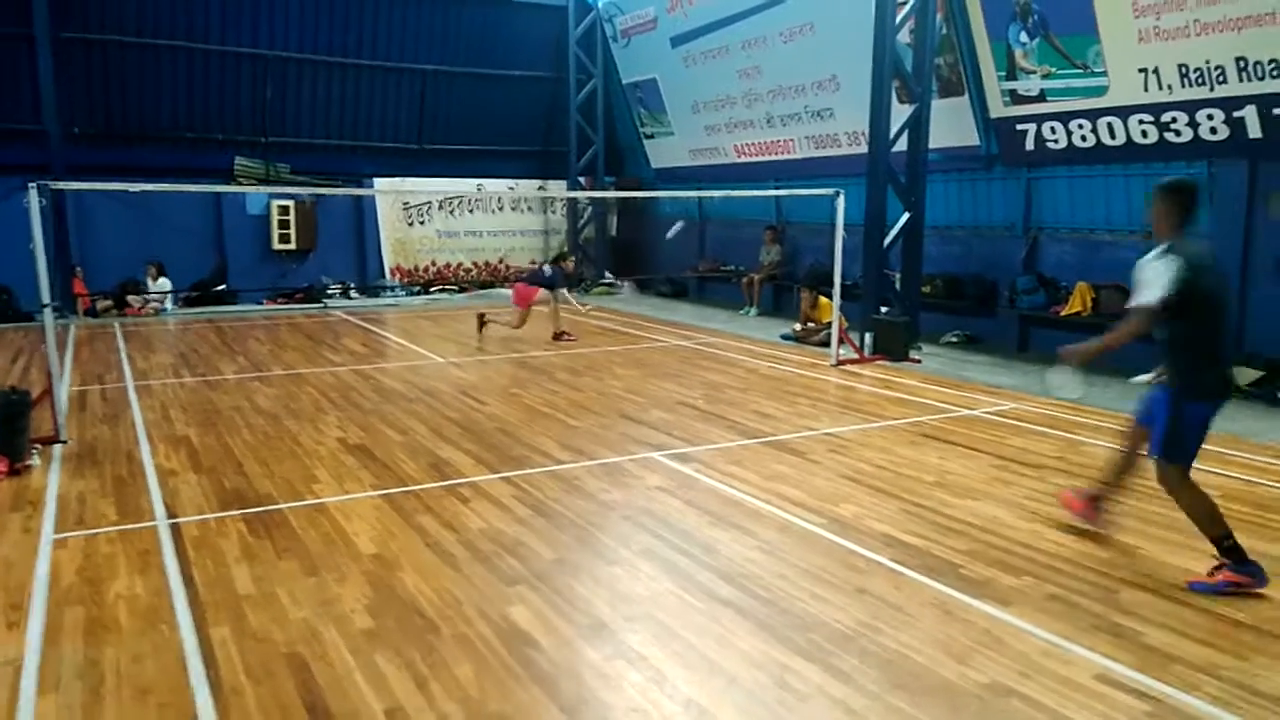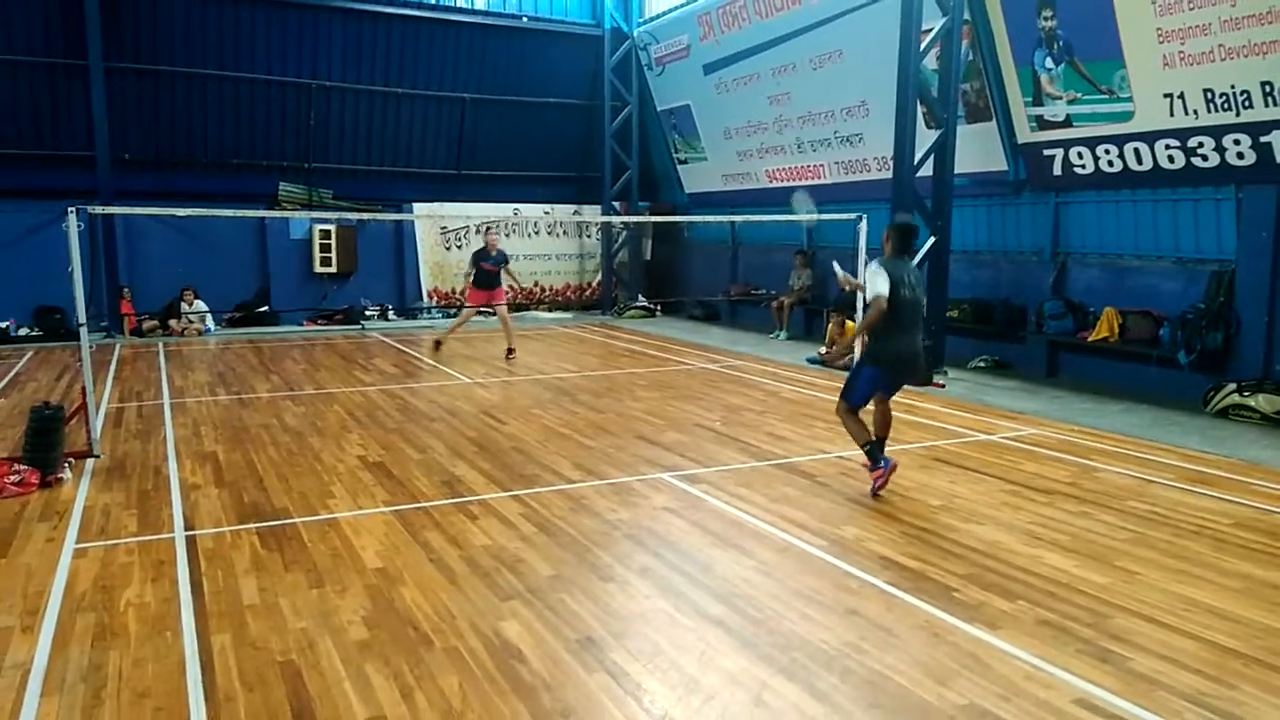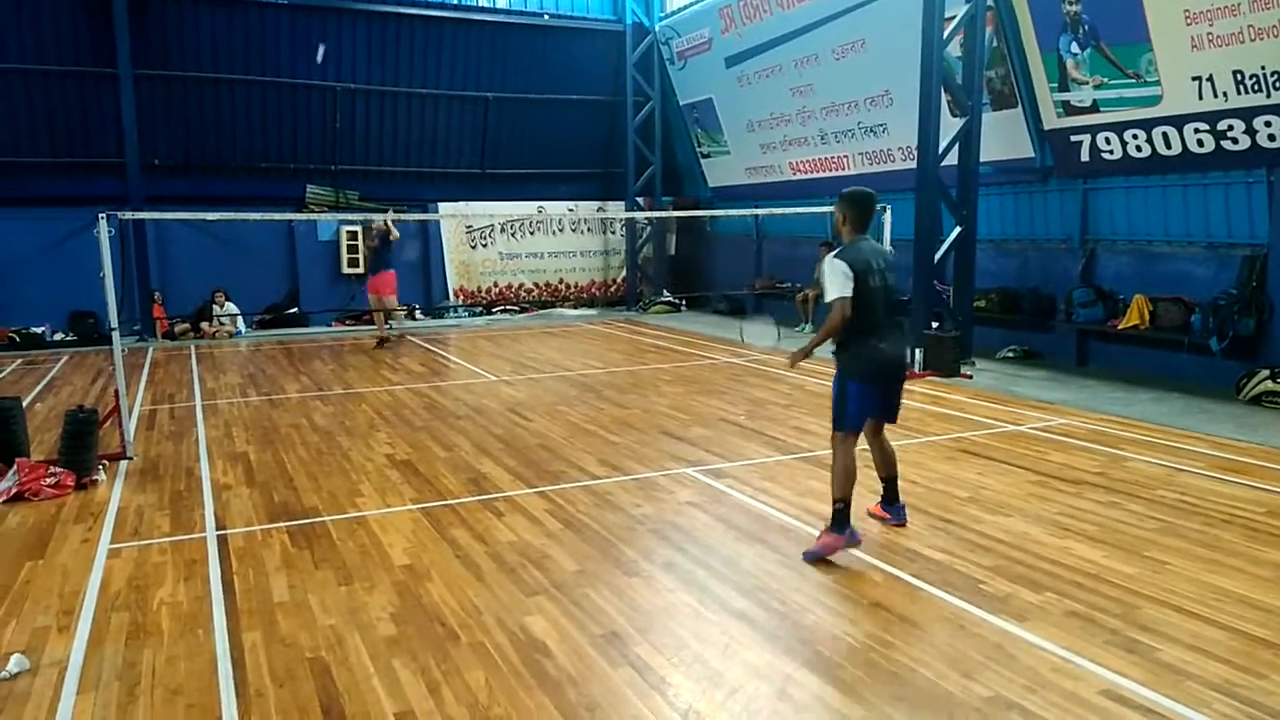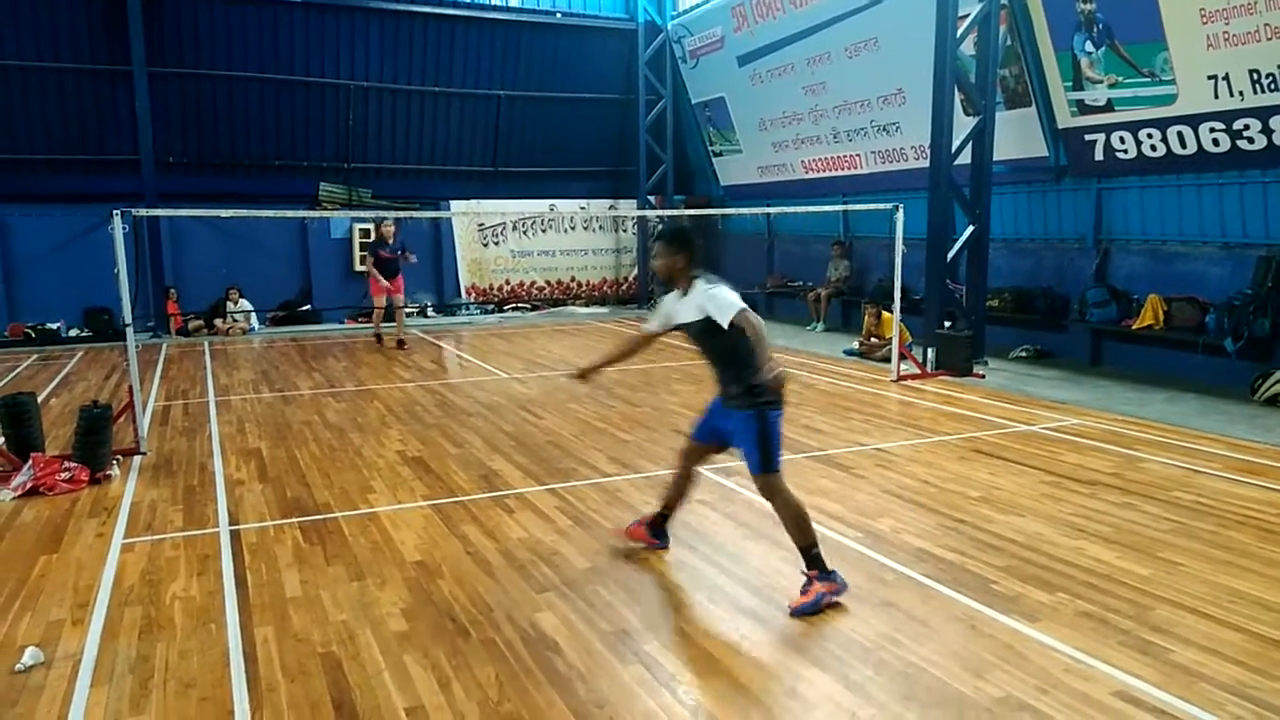
dt=1s
person 1, frame 1
left shoulder: (1159, 262)
right shoulder: (1199, 253)
left elbow: (1134, 327)
left wrist: (1085, 350)
left hip: (1191, 381)
right hip: (1205, 375)
left knee: (1172, 475)
right knee: (1137, 432)
left ankle: (1239, 564)
right ankle: (1095, 503)
person 1, frame 2
left shoulder: (878, 268)
right shoulder: (913, 274)
left elbow: (878, 308)
left wrist: (854, 335)
right wrist: (858, 287)
left hip: (883, 354)
right hip: (913, 356)
left knee: (846, 409)
right knee: (881, 397)
left ankle: (878, 462)
right ankle: (877, 456)
person 1, frame 3
left shoulder: (839, 260)
right shoulder: (884, 256)
left elbow: (842, 314)
left wrist: (808, 348)
left hip: (861, 362)
right hip: (894, 357)
left knee: (844, 440)
right knee: (875, 431)
left ankle: (840, 527)
right ankle: (892, 505)
person 1, frame 4
left shoulder: (710, 292)
right shoulder: (673, 303)
left elbow: (751, 321)
right elbow: (642, 338)
left wrist: (769, 363)
right wrist: (597, 365)
left hip: (755, 398)
right hip: (730, 397)
left knee: (770, 485)
right knee: (688, 456)
left ankle: (822, 576)
right ankle: (656, 528)
